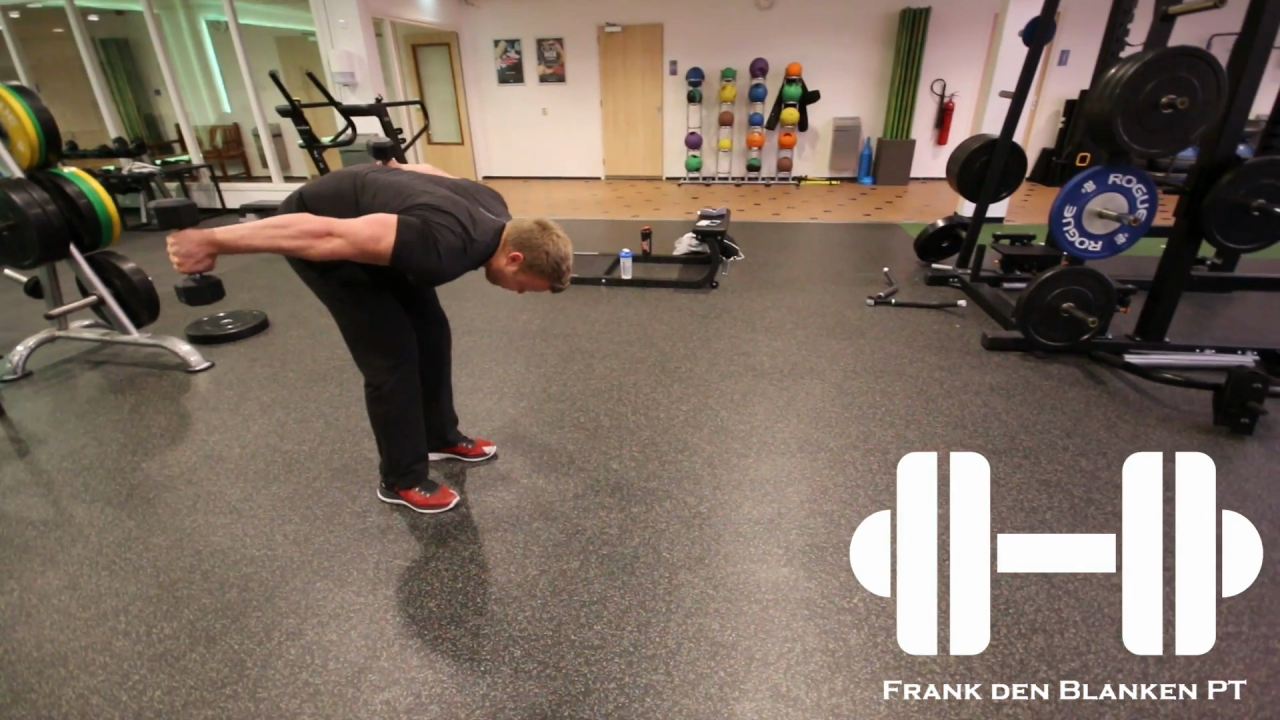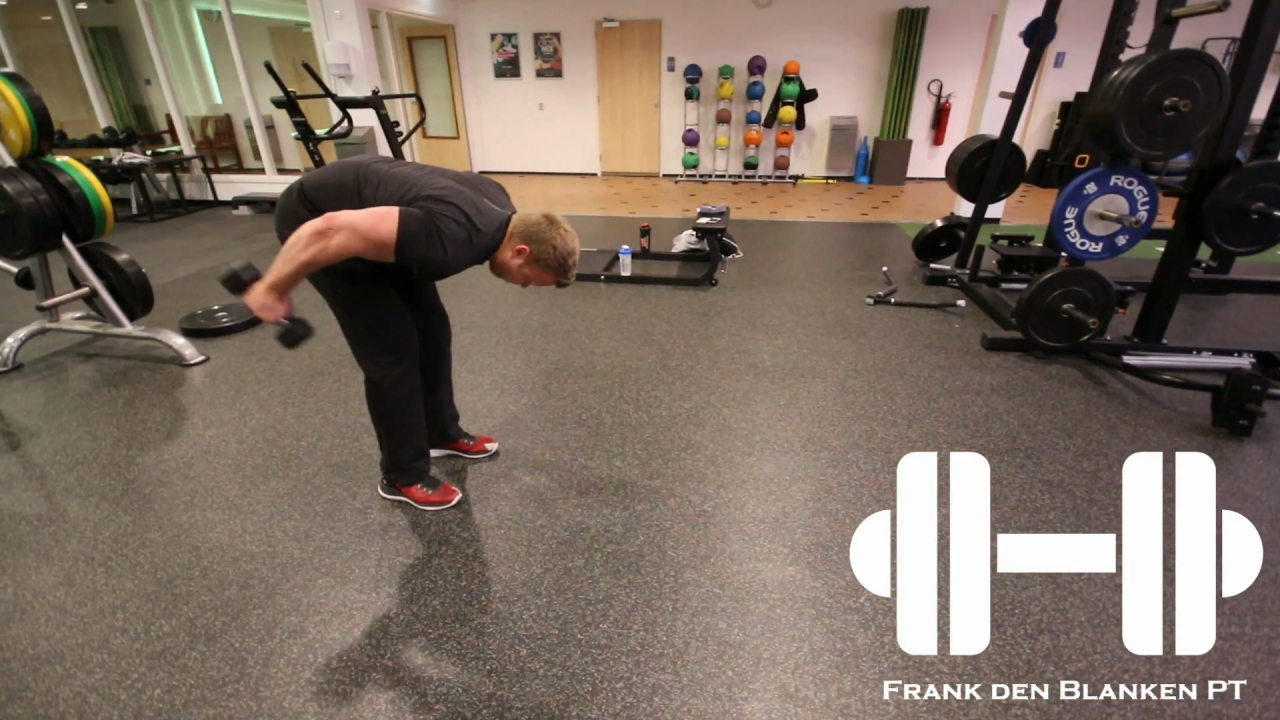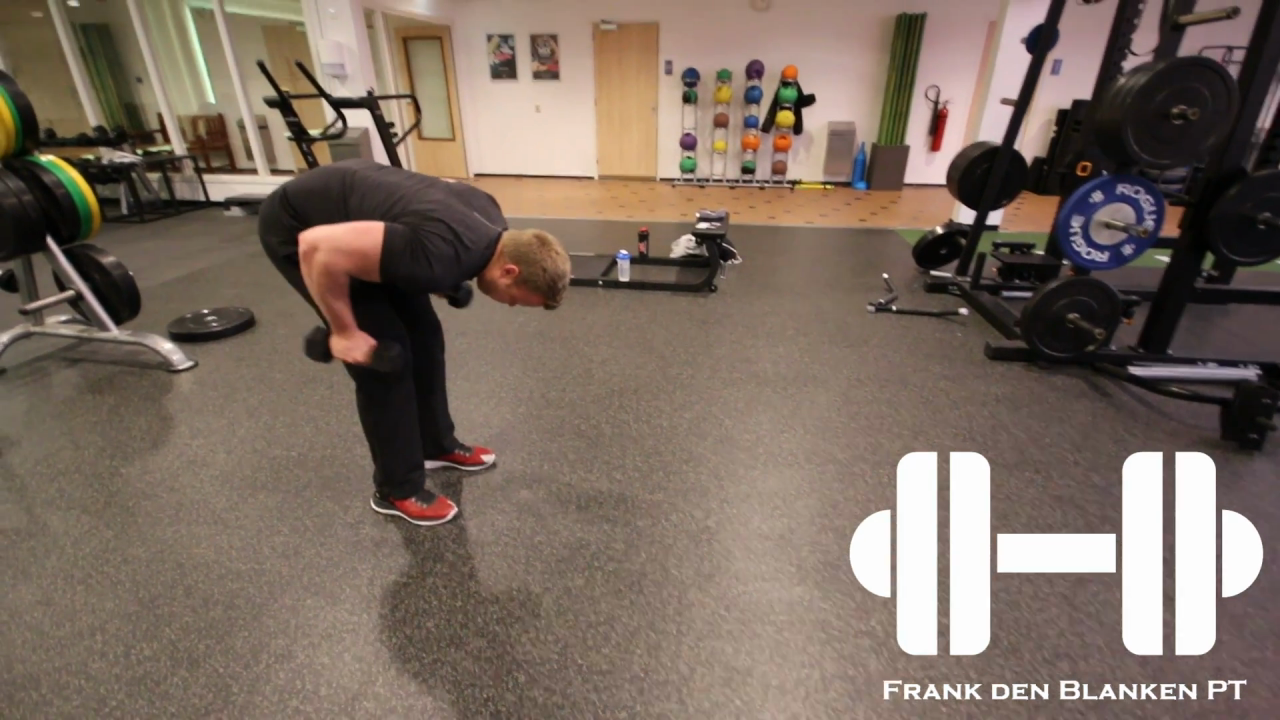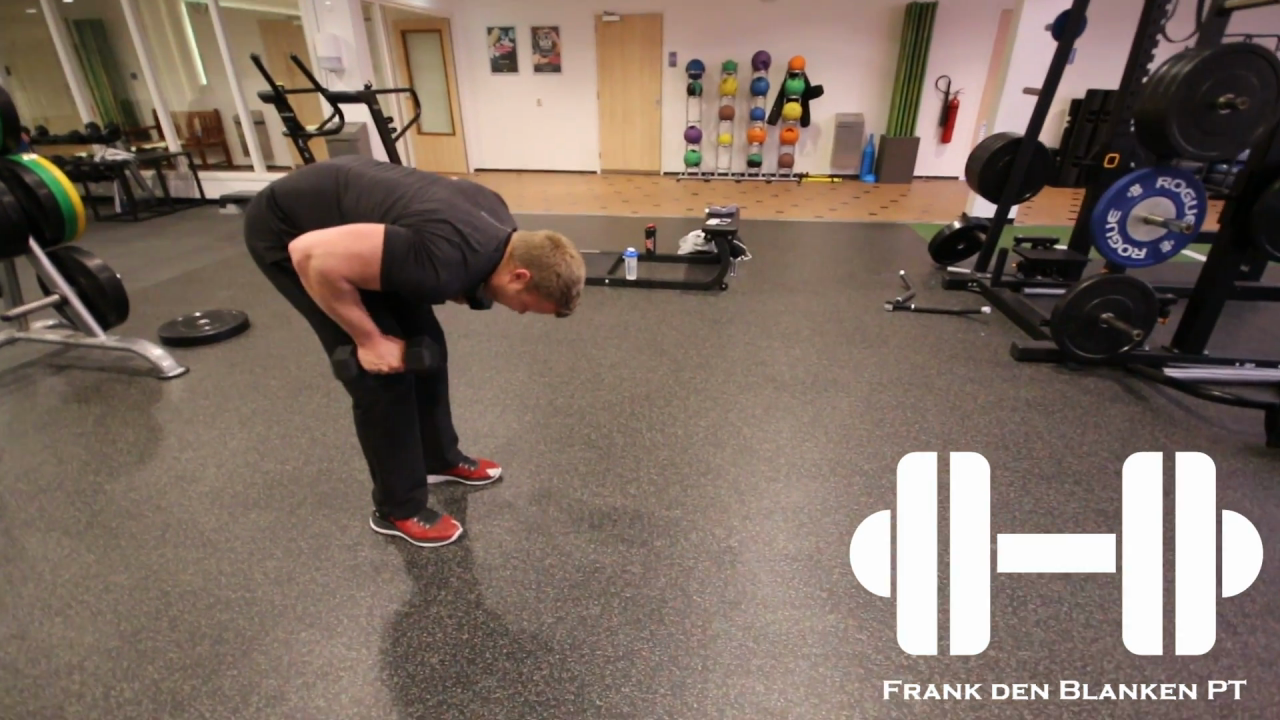
dt=0.5s
person 1, frame 1
left shoulder: (493, 212)
right shoulder: (444, 247)
left elbow: (423, 170)
right elbow: (324, 234)
left wrist: (393, 166)
right wrist: (212, 242)
left hip: (361, 202)
right hip: (321, 226)
left knee: (431, 332)
right knee: (393, 354)
left ankle: (440, 437)
right ankle: (402, 480)
person 1, frame 2
left shoulder: (499, 208)
right shoulder: (450, 243)
right elbow: (333, 230)
right wrist: (273, 291)
left hip: (363, 206)
right hip: (311, 215)
left knee: (430, 329)
right knee: (392, 348)
left ankle: (441, 434)
right ankle: (404, 477)
person 1, frame 3
left shoulder: (488, 223)
right shoulder: (439, 258)
left elbow: (445, 184)
right elbow: (317, 246)
right wrist: (345, 331)
left hip: (345, 205)
right hip: (296, 225)
left knee: (423, 335)
left ankle: (436, 445)
right ankle: (398, 490)
person 1, frame 4
left shoulder: (497, 221)
right shoulder: (443, 263)
right elbow: (311, 254)
right wrist: (372, 340)
right hip: (286, 228)
right knee: (389, 367)
left ankle: (440, 459)
right ankle: (398, 509)
